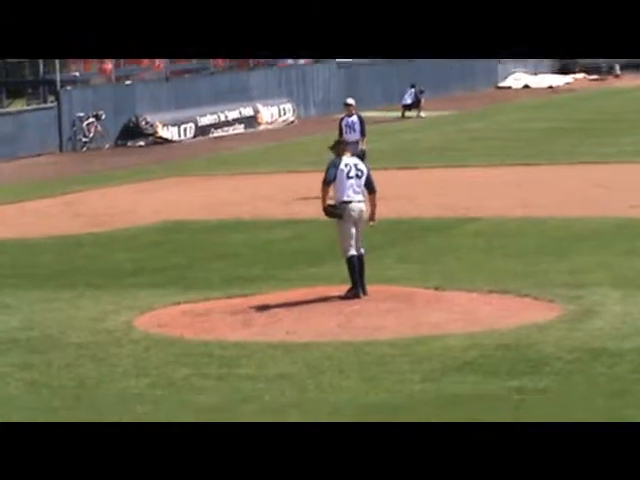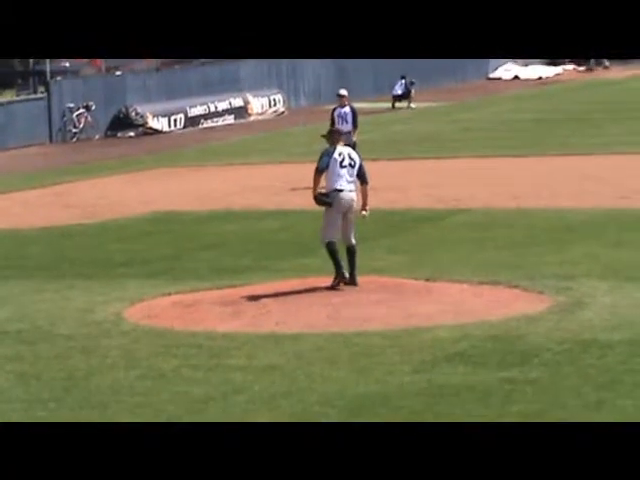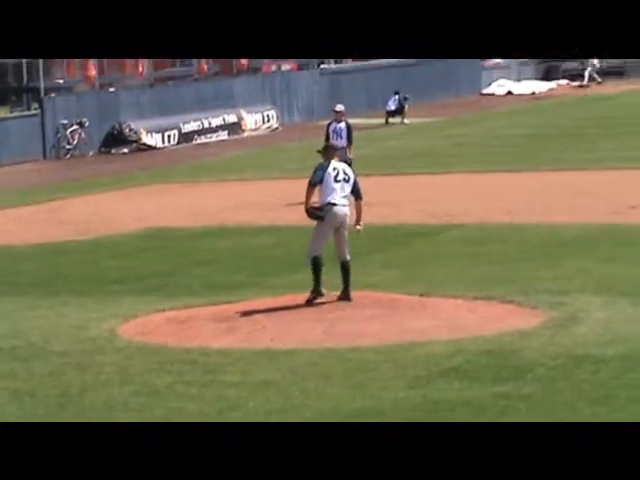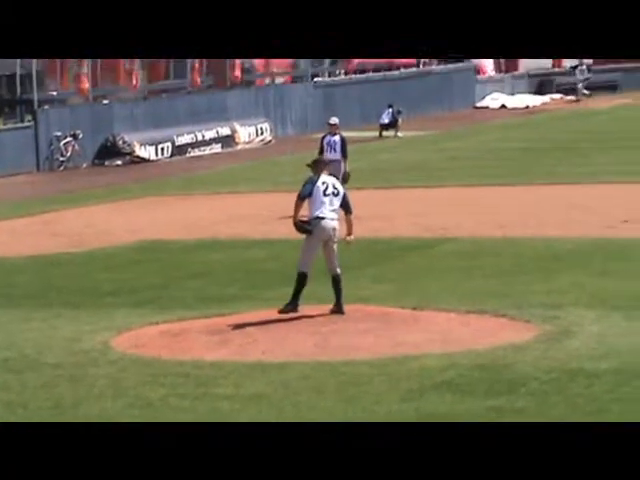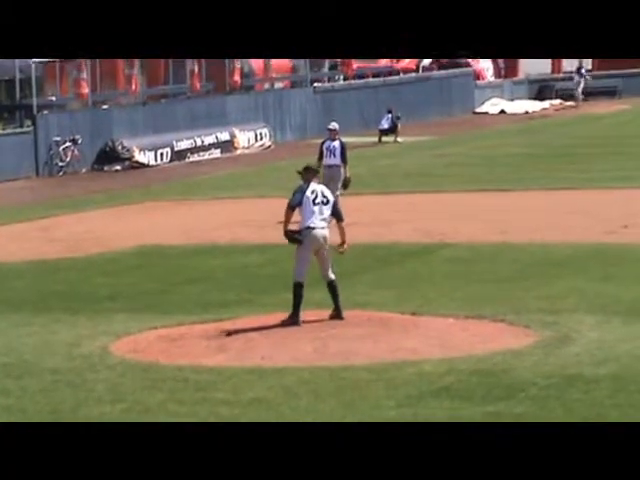
dt=0.2s
person 1, frame 1
left shoulder: (336, 162)
right shoulder: (361, 164)
left elbow: (327, 183)
right elbow: (372, 190)
left wrist: (324, 204)
right wrist: (373, 212)
left hip: (346, 207)
right hip: (361, 206)
left knee: (349, 249)
right knee: (358, 248)
left ankle: (356, 288)
right ankle: (361, 286)
person 1, frame 2
left shoulder: (330, 151)
right shoulder: (354, 154)
left elbow: (319, 171)
right elbow: (364, 181)
left wrist: (314, 191)
right wrist: (365, 203)
left hip: (337, 196)
right hip: (352, 196)
left knee: (328, 236)
right knee: (349, 238)
left ankle: (340, 272)
right ankle: (352, 276)
person 1, frame 3
left shoulder: (324, 166)
right shoulder: (349, 170)
left elbow: (312, 184)
right elbow: (358, 197)
left wrist: (307, 204)
right wrist: (359, 219)
left hip: (330, 210)
right hip: (345, 211)
left knee: (314, 250)
right knee: (344, 253)
left ankle: (317, 287)
right ankle: (346, 291)
person 1, frame 4
left shoulder: (314, 180)
right shoulder: (338, 184)
left elbow: (301, 197)
right elbow: (348, 211)
left wrist: (295, 218)
right wrist: (350, 232)
left hip: (318, 224)
right hip: (334, 225)
left knee: (304, 265)
right knee: (334, 267)
left ankle: (294, 302)
right ankle: (339, 304)
person 1, frame 5
left shoulder: (304, 188)
right shoulder: (328, 192)
left elbow: (291, 207)
right elbow: (339, 219)
left wrist: (285, 227)
right wrist: (343, 240)
left hip: (309, 234)
right hip: (324, 233)
left knee: (299, 275)
right knee: (328, 273)
left ankle: (295, 315)
right ankle: (338, 310)
